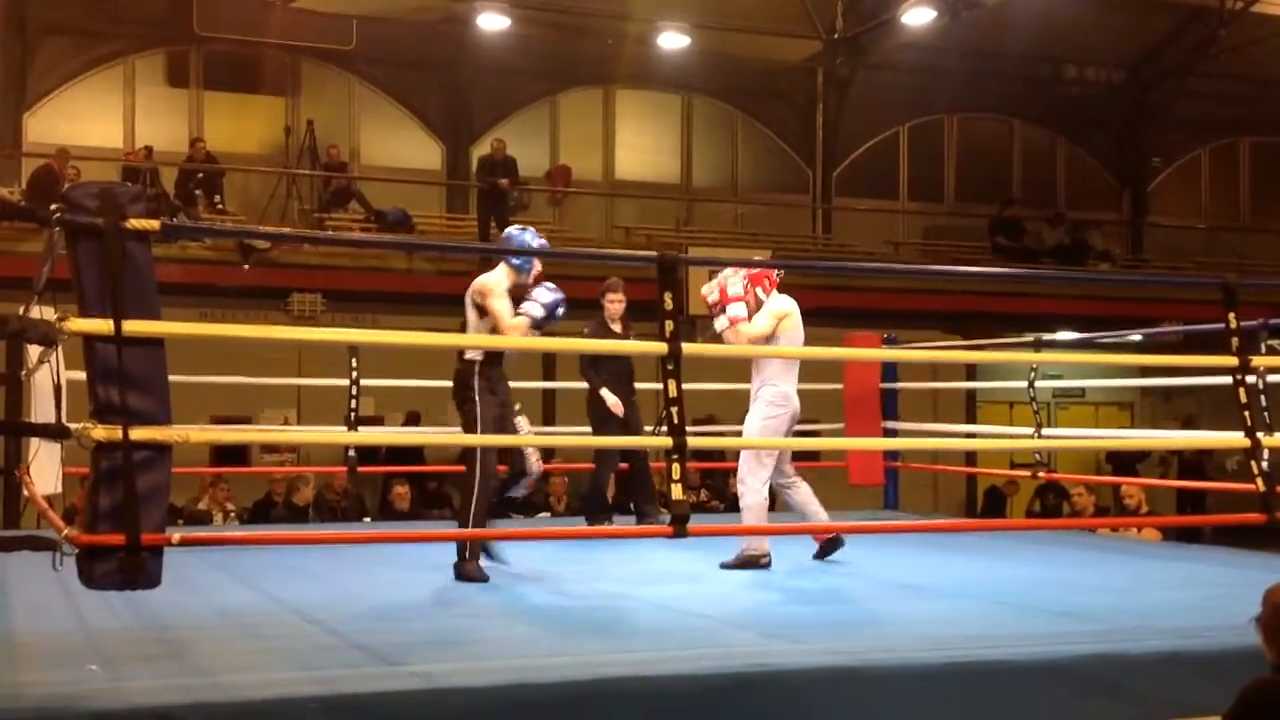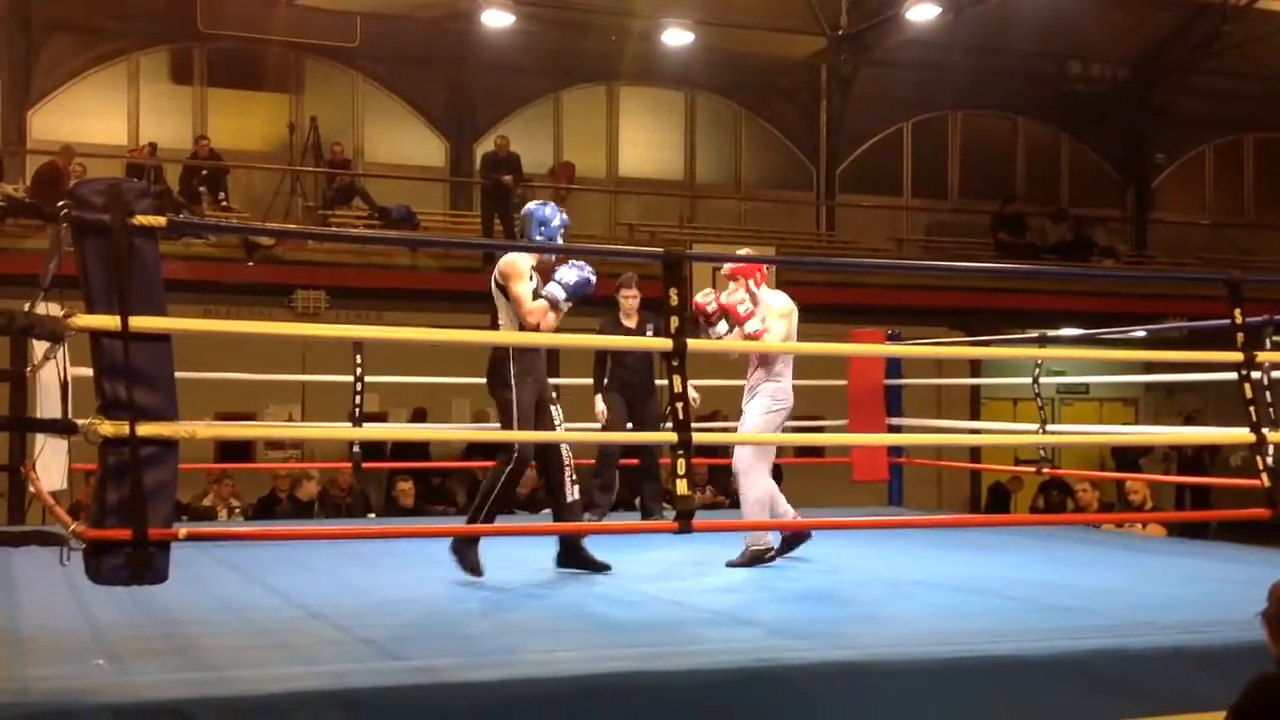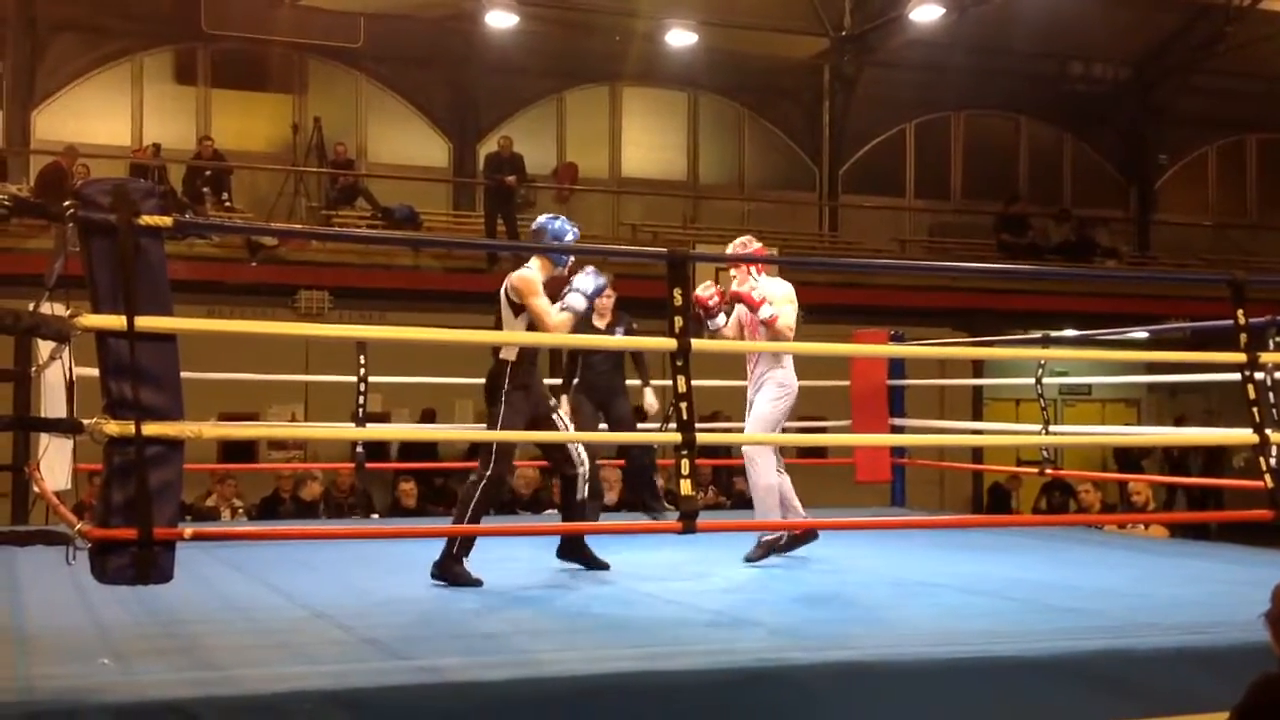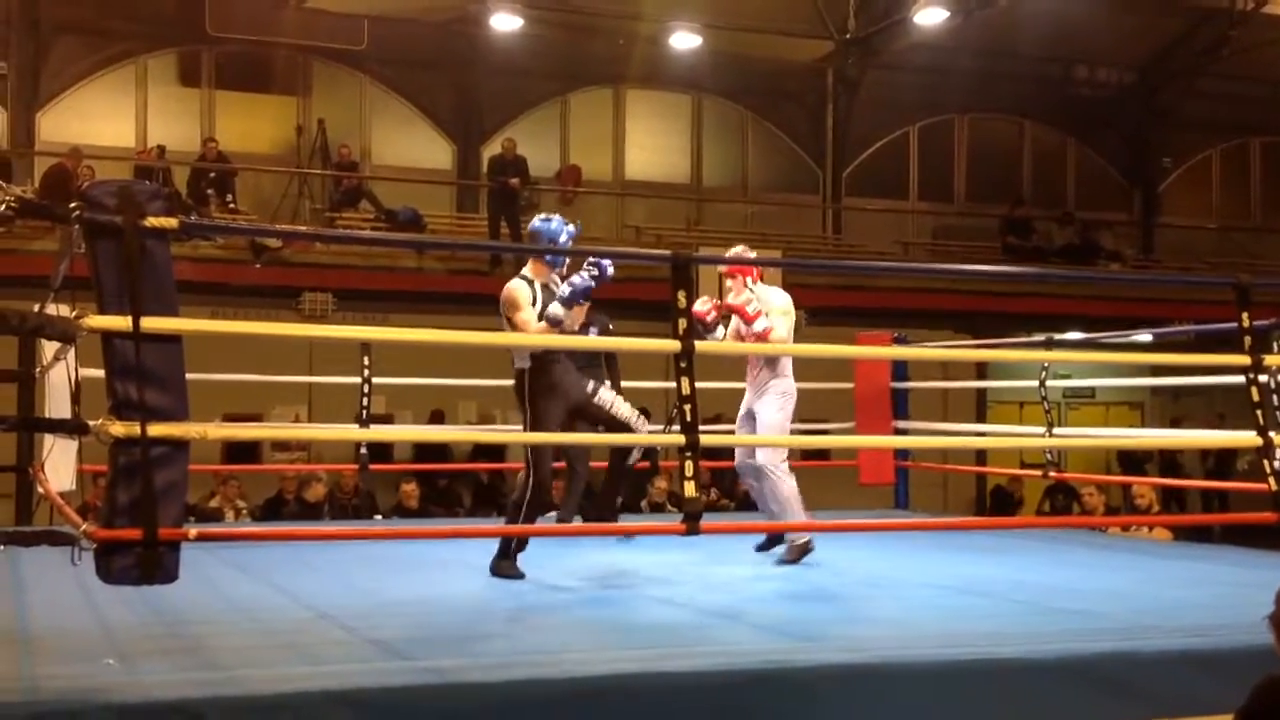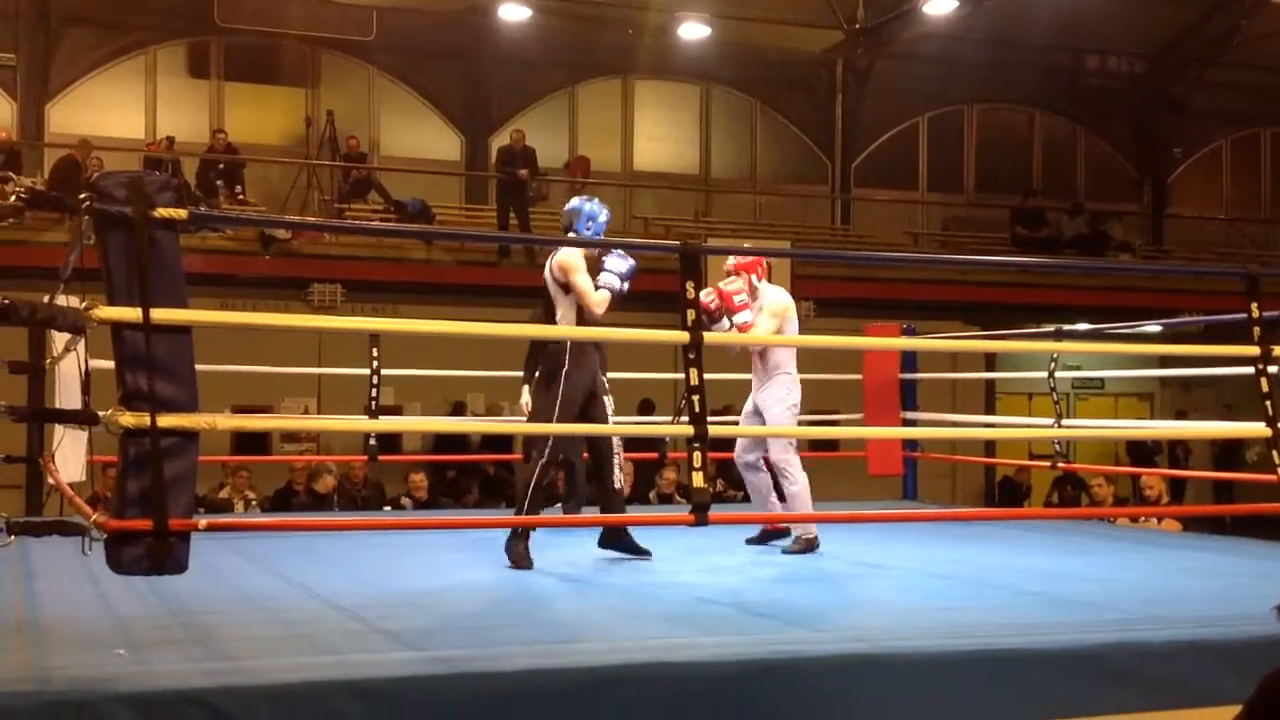
dt=0.4s
person 1, frame 1
left shoulder: (505, 289)
right shoulder: (489, 283)
right elbow: (510, 332)
left wrist: (539, 317)
right wrist: (536, 306)
left hip: (495, 381)
right hip: (476, 380)
right knee: (481, 466)
left ankle: (475, 534)
right ankle: (467, 558)
person 1, frame 2
left shoulder: (531, 271)
right shoulder: (513, 263)
right elbow: (530, 317)
left wrist: (566, 296)
right wrist: (559, 287)
left hip: (533, 368)
right hip: (511, 367)
left knee: (558, 456)
right knee: (520, 453)
left ankle: (571, 547)
right ankle: (469, 536)
person 1, frame 3
left shoulder: (536, 282)
right shoulder: (525, 278)
left elbow: (548, 328)
right elbow: (554, 329)
left wrist: (576, 298)
right wrist: (581, 295)
left hip: (531, 384)
right hip: (509, 385)
left knee: (574, 460)
right knee: (493, 471)
left ankle: (572, 543)
right ankle: (450, 560)
person 1, frame 4
left shoulder: (553, 282)
right shoulder: (516, 289)
left elbow: (569, 326)
right elbow: (533, 338)
left wrist: (589, 289)
right wrist: (562, 302)
left hip: (567, 377)
right hip: (538, 386)
left knee: (634, 428)
right knee: (538, 474)
right ankle: (506, 555)
person 1, frame 5
left shoulder: (572, 260)
right shoulder: (568, 258)
right elbow: (596, 307)
left wrist: (612, 280)
right wrist: (613, 277)
left hip: (586, 362)
right hip: (567, 362)
left knee: (607, 446)
right knee: (549, 448)
left ankle: (614, 531)
right ankle: (519, 536)
person 2, frame 1
left shoulder: (780, 305)
right shoulder: (774, 310)
left elbow: (746, 338)
right elbow: (738, 342)
left wrist: (733, 301)
right wrist: (718, 310)
left hip: (773, 399)
right hip: (778, 400)
left knee: (752, 473)
right knee: (783, 476)
left ankle: (755, 550)
right ankle: (827, 533)
person 2, frame 2
left shoulder: (778, 302)
right shoulder: (752, 306)
left elbow: (771, 348)
left wrist: (744, 316)
right wrist: (713, 318)
left hip: (772, 393)
right hip: (756, 394)
left knee: (748, 465)
right knee: (752, 468)
left ankle: (759, 544)
right ankle: (793, 528)
person 2, frame 3
left shoulder: (778, 288)
right shoulder: (744, 299)
left elbow: (786, 332)
right elbow: (729, 339)
left wrist: (756, 301)
right wrist: (712, 311)
left hip: (777, 381)
right hip: (758, 385)
left knee: (755, 450)
right knee: (767, 459)
left ankle: (771, 533)
right ankle: (798, 526)
person 2, frame 4
left shoulder: (776, 299)
right shoulder: (742, 308)
left elbow: (778, 344)
left wrist: (750, 313)
right wrist: (710, 324)
left hip: (776, 391)
right hip: (753, 392)
left knee: (769, 461)
right knee: (745, 462)
left ankle: (799, 538)
right ankle: (781, 523)
person 2, frame 5
left shoulder: (776, 298)
right shoulder: (750, 301)
left elbow: (756, 341)
left wrist: (737, 305)
right wrist: (716, 315)
left hip: (780, 386)
right hip: (760, 389)
left knee: (783, 458)
right knee: (745, 457)
left ankle: (806, 533)
right ankle: (775, 523)
person 3, frame 1
left shoulder: (627, 329)
right shoulder: (593, 330)
right elbow: (585, 369)
right wrist: (605, 394)
left hip: (627, 400)
right hip: (603, 401)
left knee: (639, 456)
right knee: (606, 458)
left ankle: (646, 513)
right ankle: (596, 515)
person 3, frame 2
left shoulder: (653, 323)
right shoulder: (607, 326)
right elbow: (600, 365)
left wrist: (687, 385)
right wrist: (597, 397)
left hip: (646, 394)
right hip: (617, 392)
left knee: (649, 453)
right knee: (609, 449)
left ankle: (652, 510)
right ankle: (596, 507)
person 3, frame 3
left shoulder: (625, 324)
right shoulder: (580, 326)
left elbow: (638, 358)
right elbow: (571, 364)
left wrist: (648, 389)
right wrist: (564, 397)
left hip: (616, 394)
right hip: (585, 394)
left knee: (634, 450)
right knee: (585, 452)
left ankle: (652, 504)
person 3, frame 4
left shoulder: (600, 323)
left elbow: (612, 363)
left wrist: (618, 396)
left knee: (579, 455)
right knee: (572, 453)
left ankle: (567, 514)
right ankle: (595, 514)
person 3, frame 5
right shoulder: (542, 316)
left elbow: (598, 354)
right elbow: (532, 357)
right wrist: (526, 389)
left knee: (573, 449)
left ankle: (573, 506)
